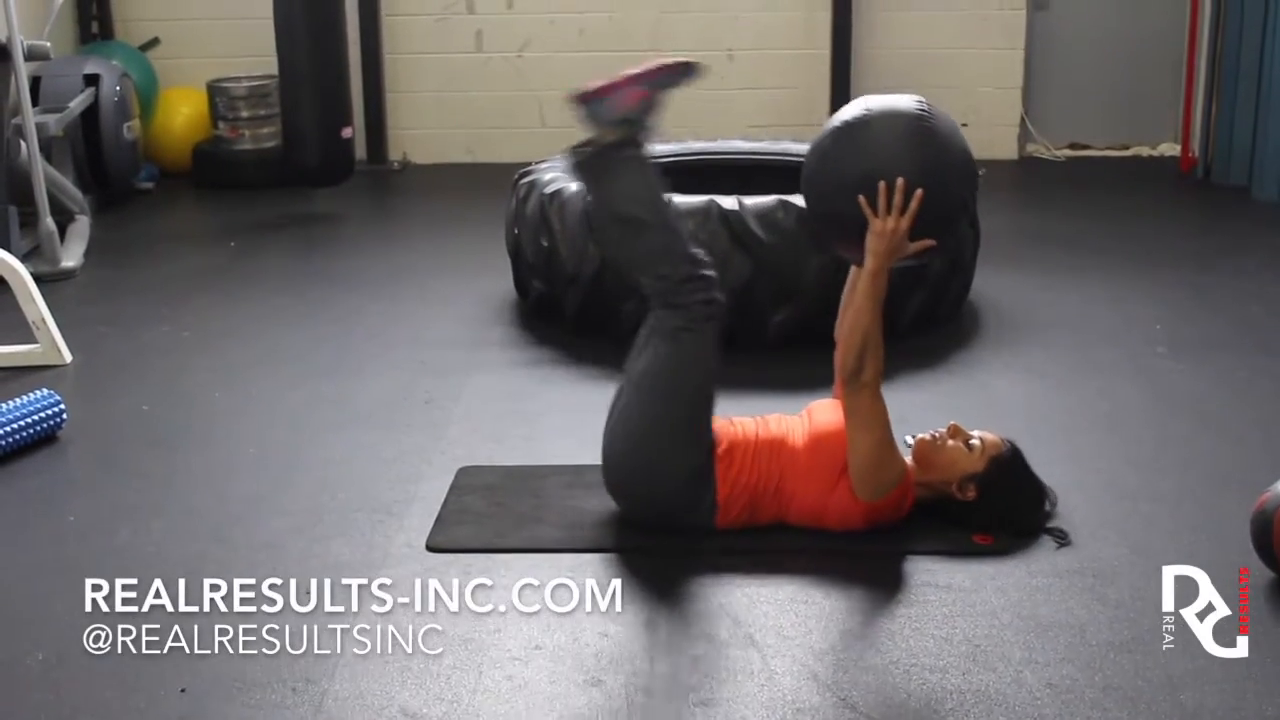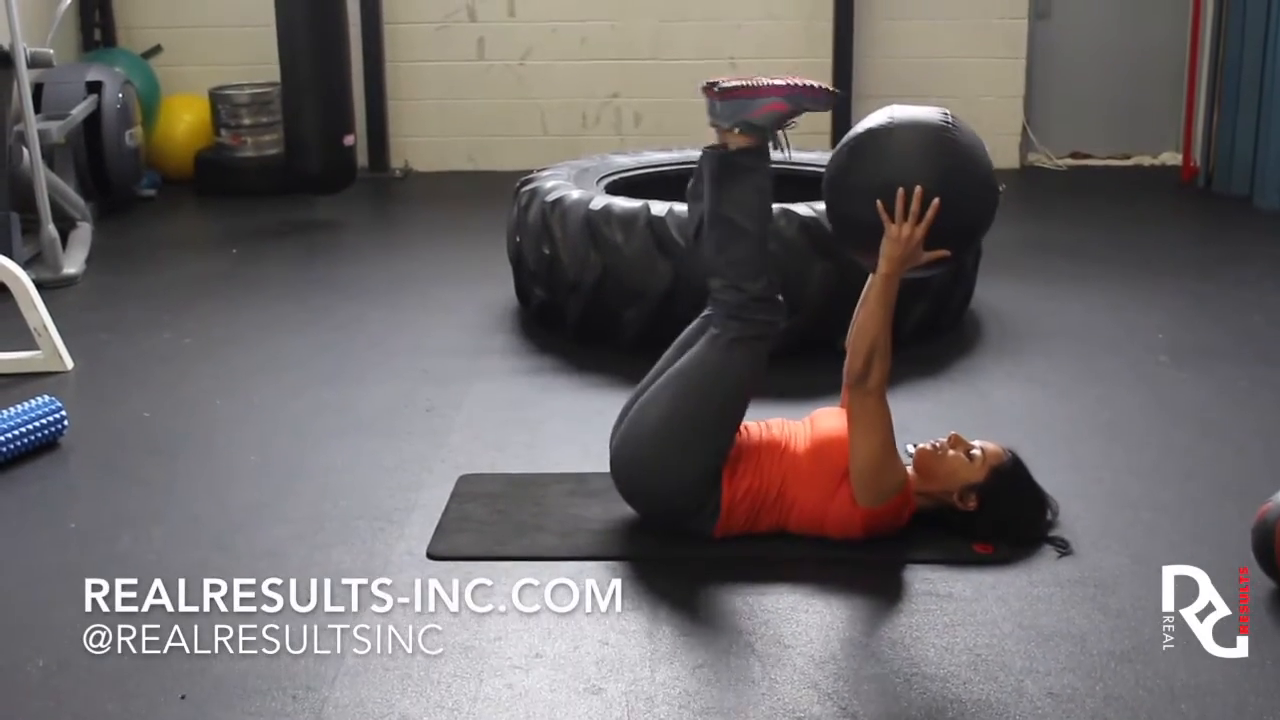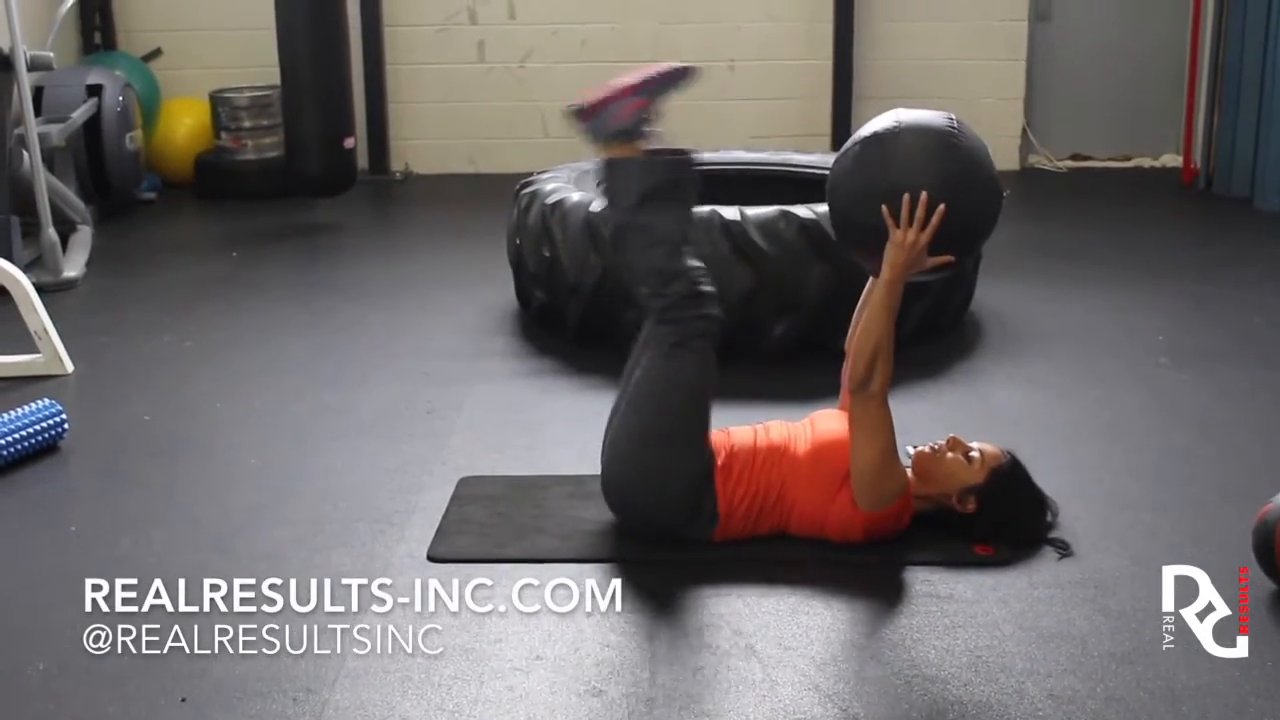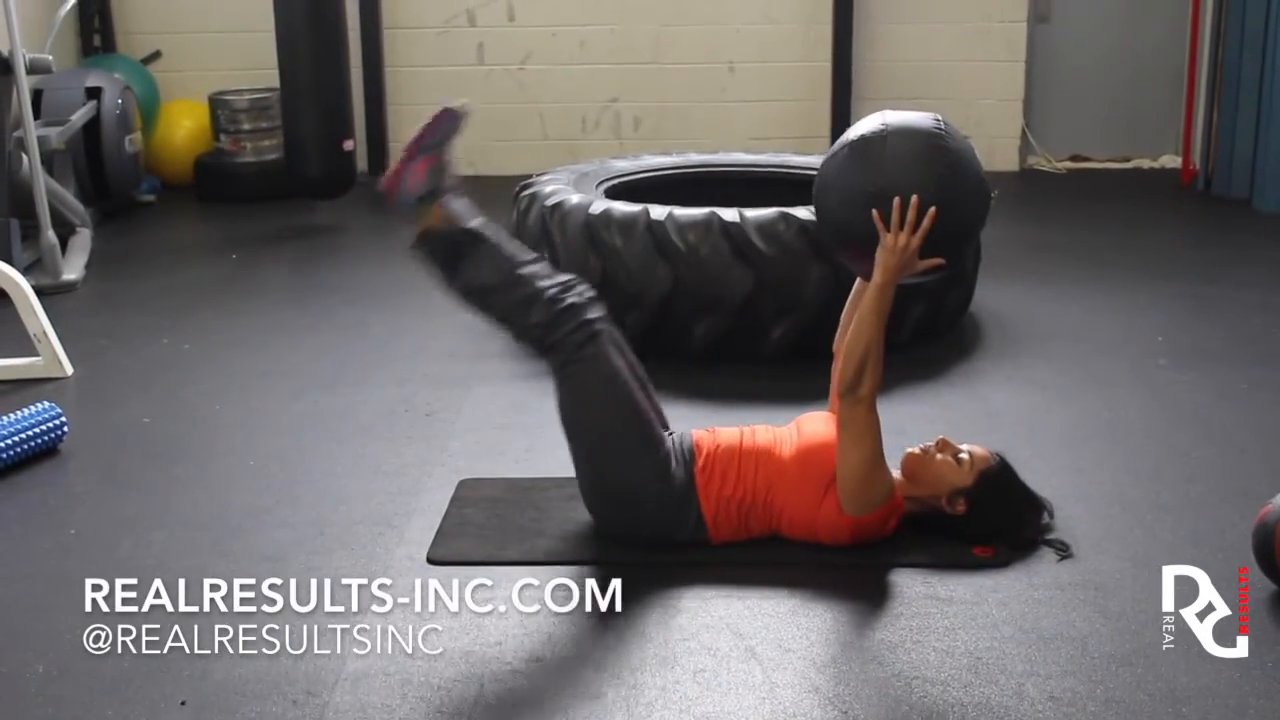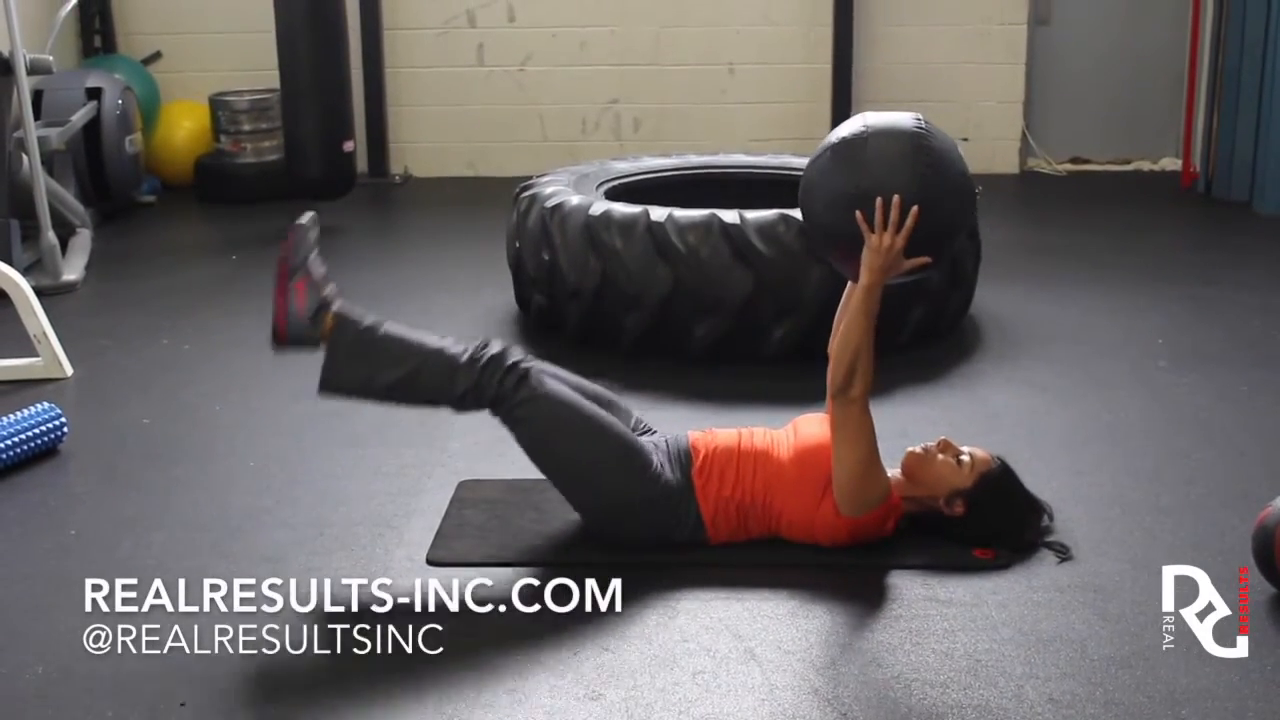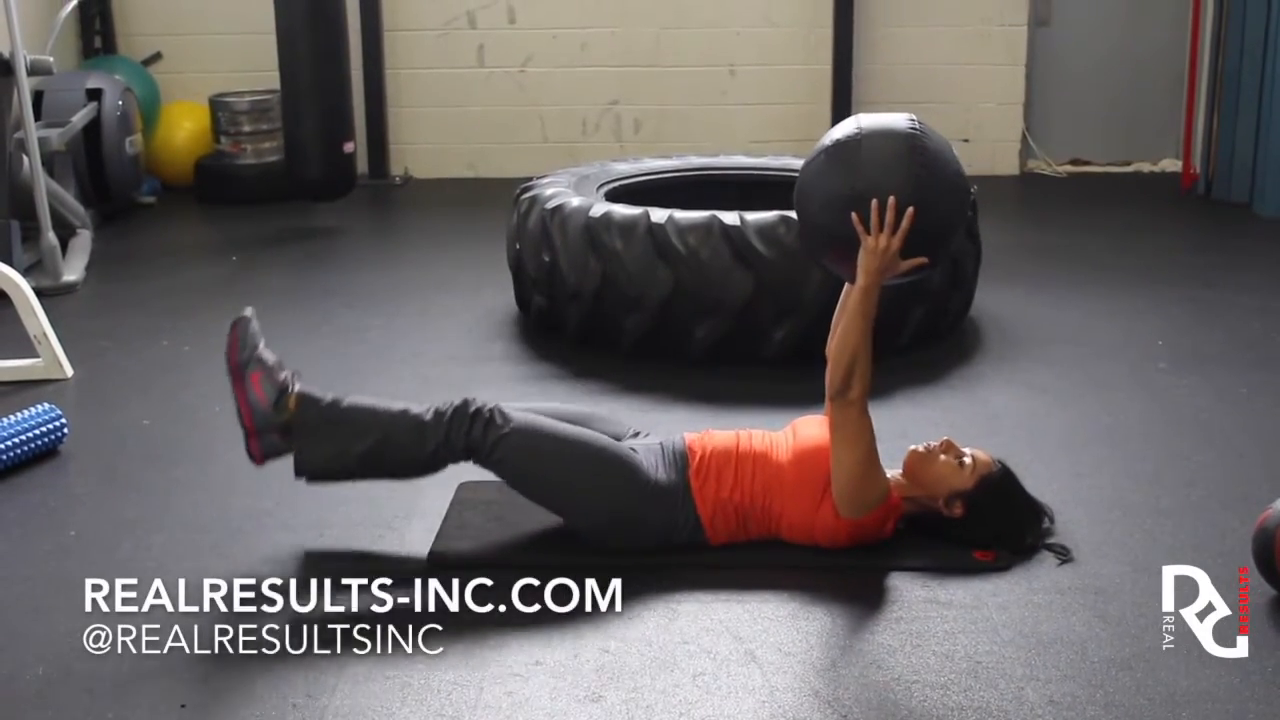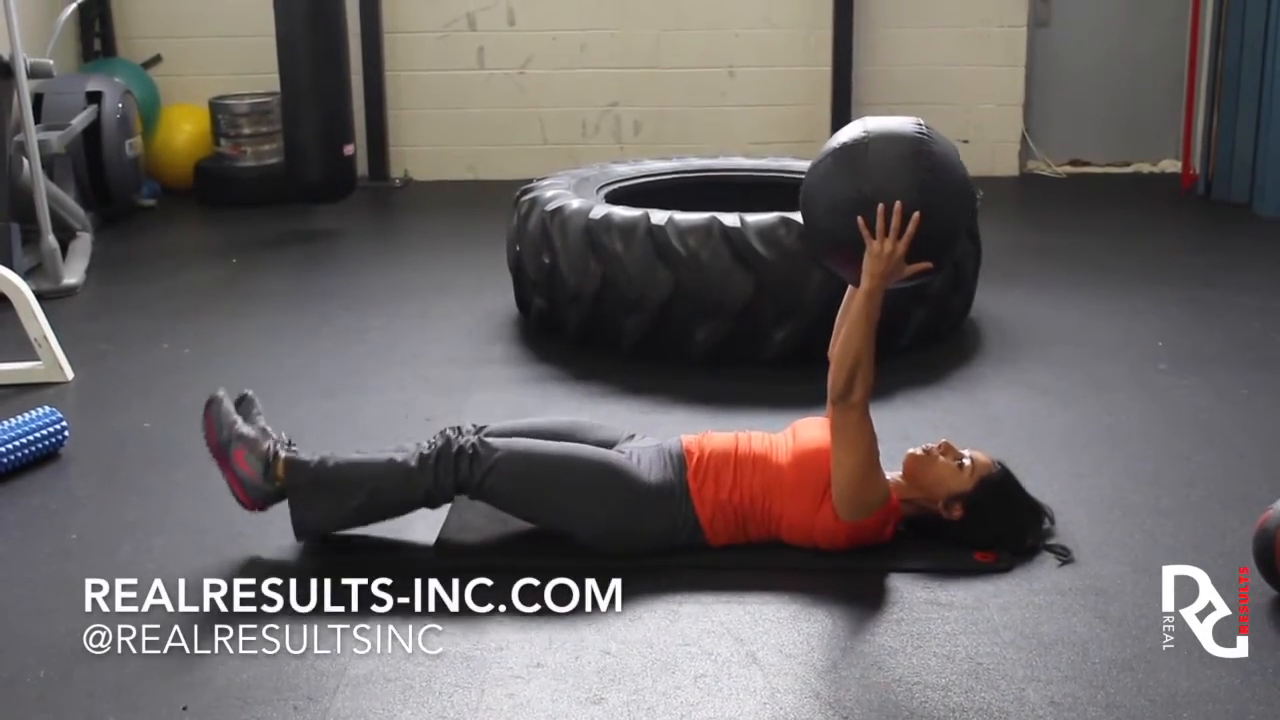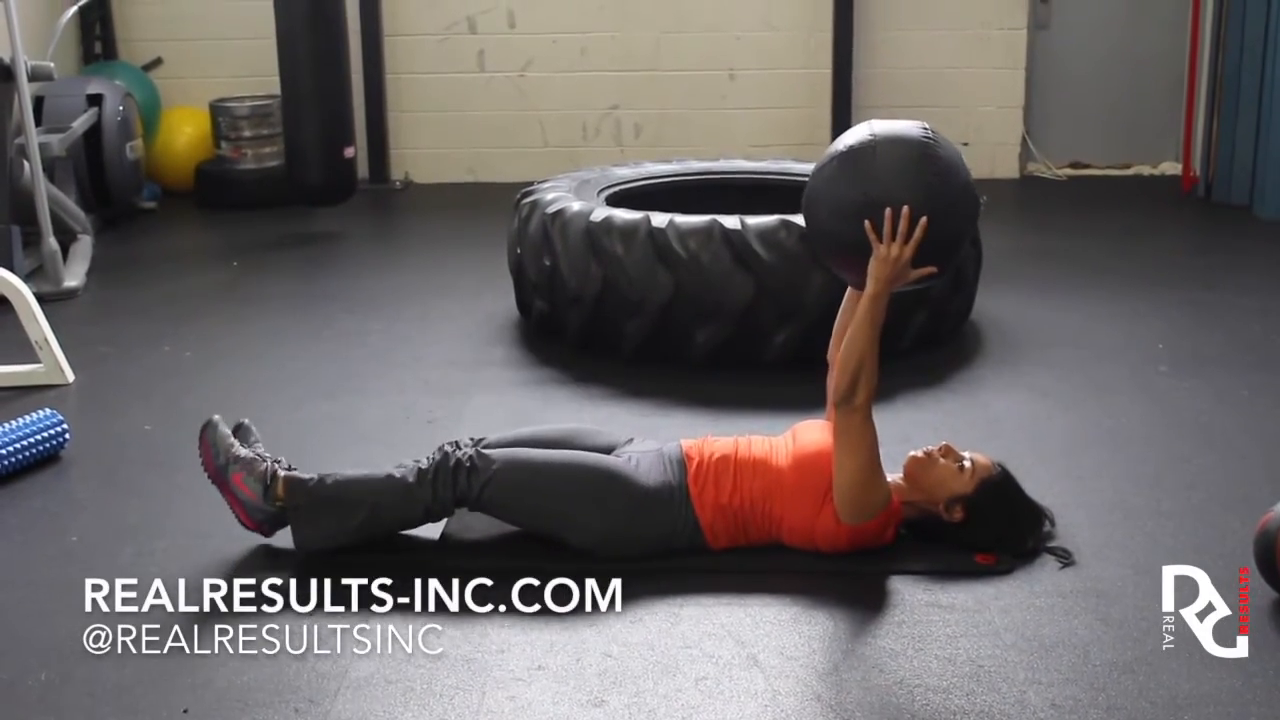
dt=0.3s
person 1, frame 1
left shoulder: (884, 491)
right shoulder: (902, 471)
left elbow: (858, 376)
right elbow: (848, 348)
left wrist: (877, 262)
right wrist: (866, 250)
left hip: (659, 482)
left knee: (691, 298)
right knee: (680, 294)
left ankle: (614, 139)
right ankle: (613, 142)
person 1, frame 2
left shoulder: (885, 500)
right shoulder: (885, 473)
left elbow: (865, 380)
right elbow: (861, 362)
left wrist: (890, 270)
right wrist: (885, 262)
left hip: (660, 471)
right hip: (658, 458)
left knee: (748, 315)
right knee: (737, 305)
left ankle: (745, 138)
right ankle: (736, 138)
person 1, frame 3
left shoulder: (884, 505)
right shoulder: (882, 482)
left elbow: (865, 387)
right elbow: (860, 369)
left wrist: (893, 276)
right wrist: (884, 270)
left hip: (653, 490)
right hip: (659, 477)
left knee: (684, 312)
right knee: (677, 306)
left ankle: (627, 144)
right ankle: (625, 146)
person 1, frame 4
left shoulder: (872, 509)
right shoulder: (881, 486)
left elbow: (854, 387)
right elbow: (847, 358)
left wrist: (884, 278)
right wrist: (874, 272)
left hip: (657, 498)
right hip: (675, 466)
left knee: (574, 321)
right knee: (575, 321)
left ankle: (434, 213)
right ankle: (441, 217)
person 1, frame 5
left shoulder: (870, 509)
right shoulder: (880, 486)
left elbow: (844, 390)
right elbow: (844, 373)
left wrist: (872, 282)
right wrist: (866, 274)
left hip: (654, 504)
right hip: (666, 462)
left knee: (500, 374)
right knee: (514, 369)
left ankle: (322, 323)
right ankle: (329, 323)
person 1, frame 6
left shoulder: (870, 510)
right shoulder: (877, 482)
left elbow: (844, 393)
right elbow: (840, 369)
left wrist: (869, 281)
right wrist: (863, 274)
left hip: (653, 504)
right hip: (661, 462)
left knee: (473, 425)
right knee: (486, 418)
left ankle: (286, 415)
right ankle: (294, 415)
person 1, frame 7
left shoulder: (869, 512)
right shoulder: (875, 484)
left elbow: (846, 394)
right elbow: (842, 372)
left wrist: (873, 285)
right wrist: (865, 278)
left hip: (650, 507)
right hip: (660, 463)
left knee: (462, 460)
right knee: (475, 438)
left ankle: (279, 476)
right ankle: (287, 463)
person 1, frame 8
left shoulder: (869, 514)
right shoulder: (874, 483)
left elbow: (851, 399)
right elbow: (839, 368)
left wrist: (880, 287)
right wrist: (863, 276)
left hip: (651, 510)
right hip: (659, 467)
left knee: (461, 476)
right knee: (471, 449)
left ankle: (280, 500)
right ankle: (285, 484)
